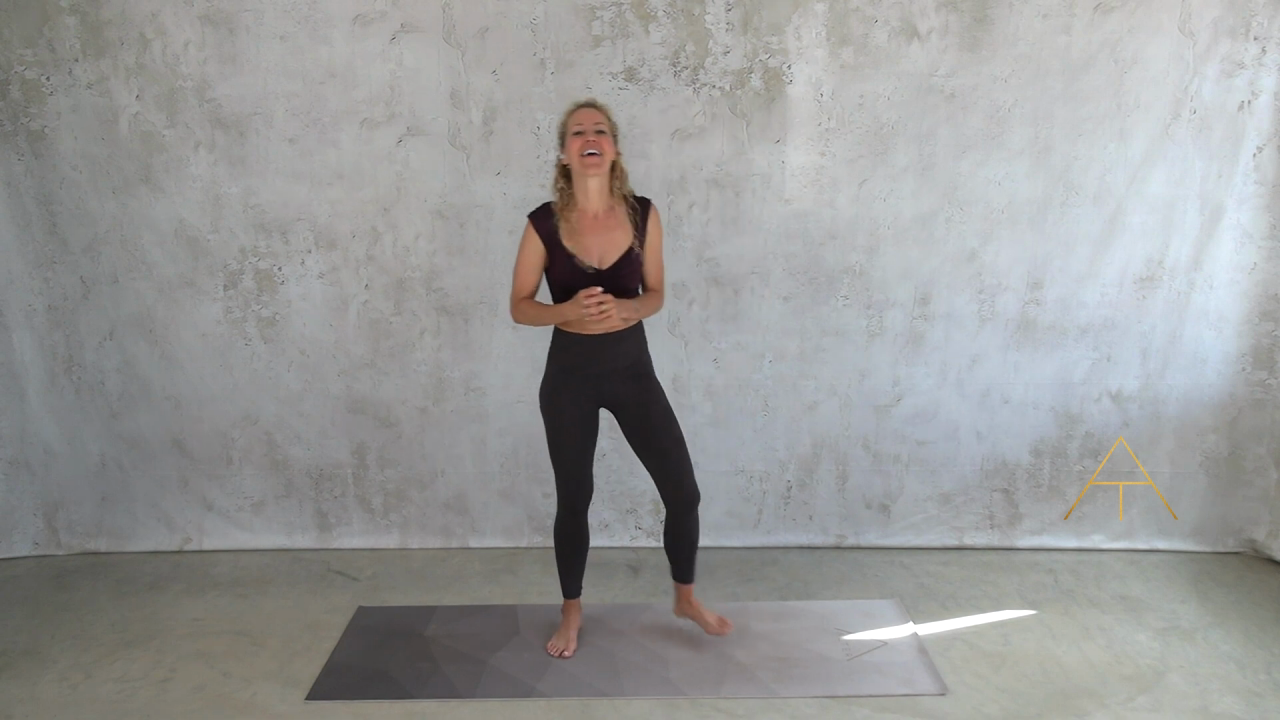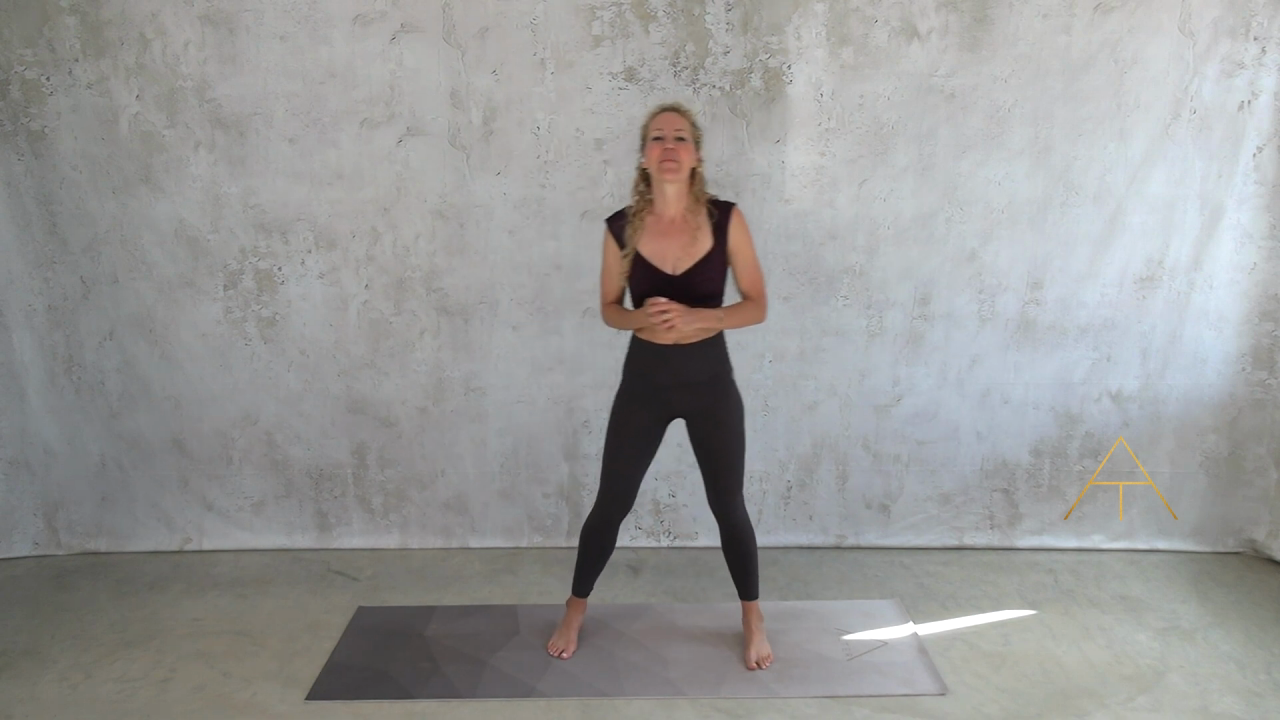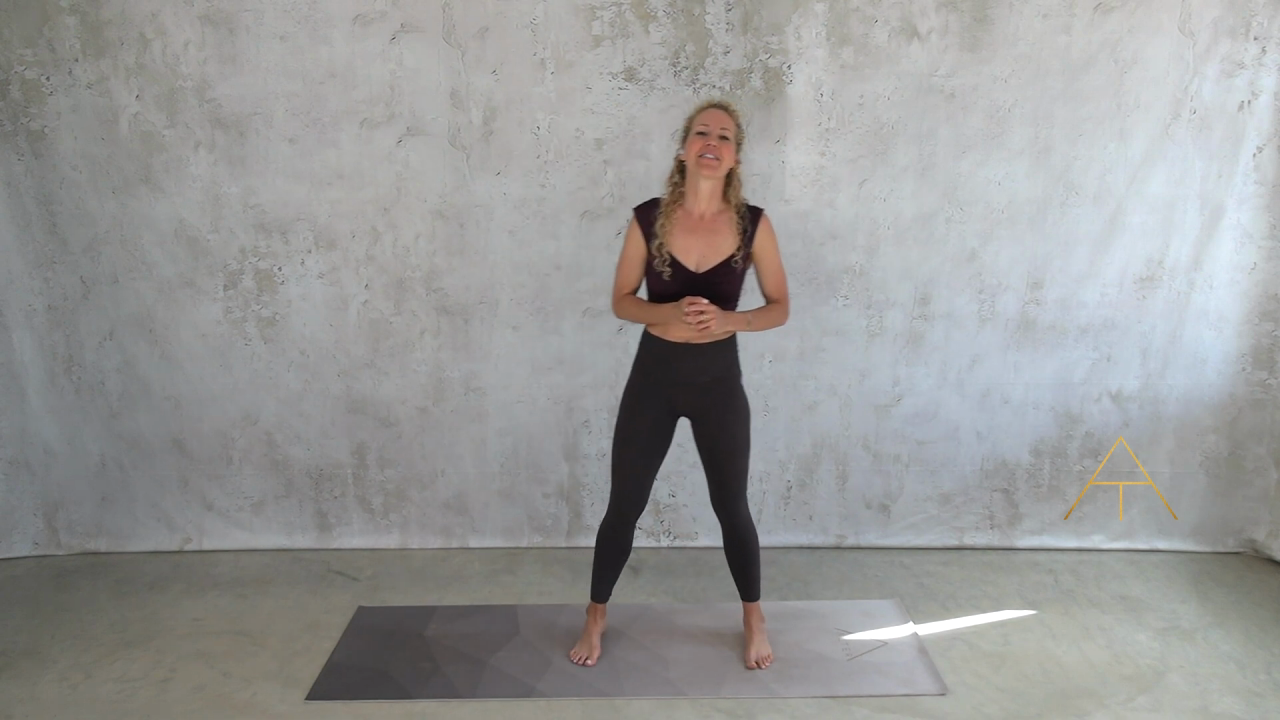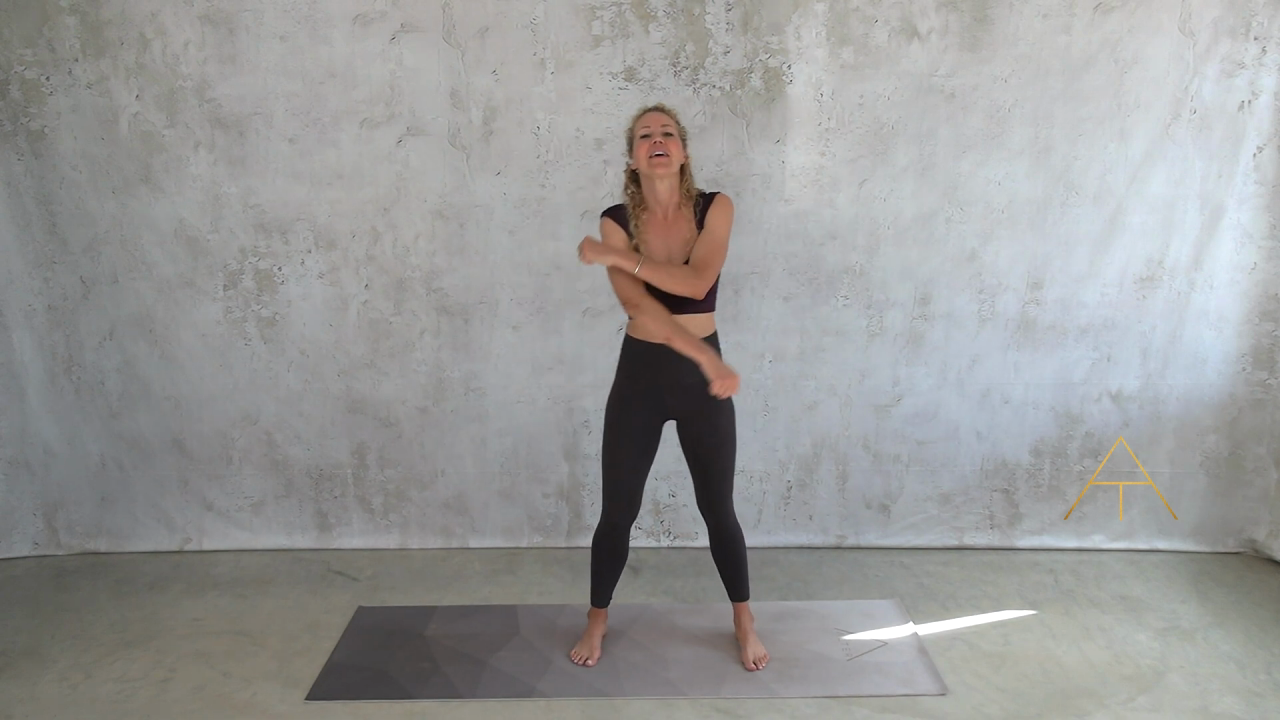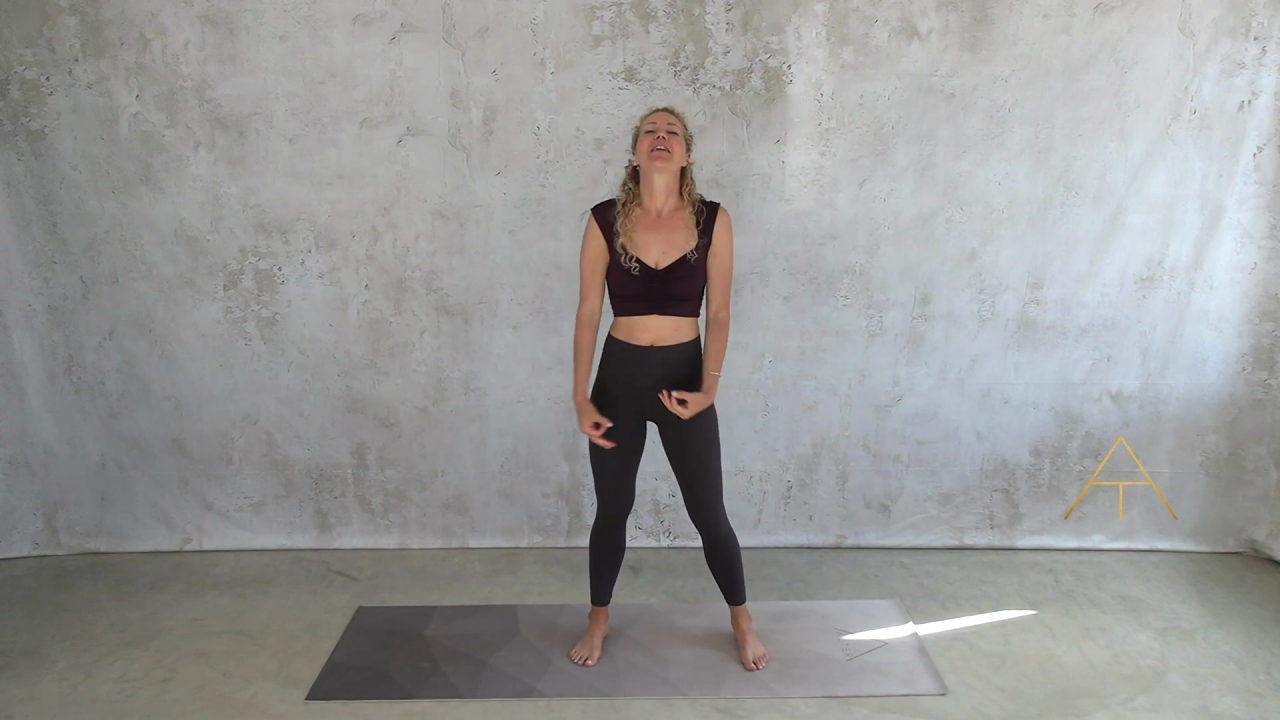
dt=1s
person 1, frame 1
left shoulder: (642, 215)
right shoulder: (543, 222)
left elbow: (655, 294)
right elbow: (519, 307)
left wrist: (625, 309)
right wrist: (568, 310)
left hip: (632, 367)
right hip: (570, 373)
left knee: (683, 489)
right knee: (574, 498)
left ankle: (685, 596)
right ankle: (571, 612)
person 1, frame 2
left shoulder: (725, 219)
right shoulder: (622, 227)
left elbow: (756, 306)
right elbow: (609, 309)
left wrist: (697, 316)
right wrist: (641, 317)
left hip: (709, 377)
right hip: (645, 377)
left knee: (729, 505)
right knee: (613, 501)
left ankle: (752, 618)
right ankle: (575, 609)
person 1, frame 3
left shoulder: (753, 224)
right shoulder: (648, 218)
left elbow: (780, 307)
right elbow: (622, 302)
left wrist: (732, 320)
right wrist: (670, 311)
left hip: (718, 378)
right hip: (654, 374)
left knee: (731, 506)
right knee: (625, 505)
left ankle: (753, 618)
right ankle: (595, 615)
person 1, frame 4
left shoulder: (715, 208)
right shoulder: (616, 220)
left elbow: (697, 281)
right elbow: (641, 305)
left wrist: (619, 258)
right wrist: (708, 360)
left hip: (701, 369)
right hip: (640, 374)
left knee: (718, 508)
right knee: (619, 510)
left ankle: (743, 619)
right ankle: (597, 618)
person 1, frame 5
left shoulder: (712, 220)
right shoulder: (605, 220)
left elbow: (719, 316)
right elbow: (588, 314)
left wrist: (709, 387)
right wrist: (581, 395)
left hip: (686, 382)
right hip: (618, 377)
left knee: (708, 512)
right knee: (612, 510)
left ankle: (742, 621)
right ankle: (599, 619)
